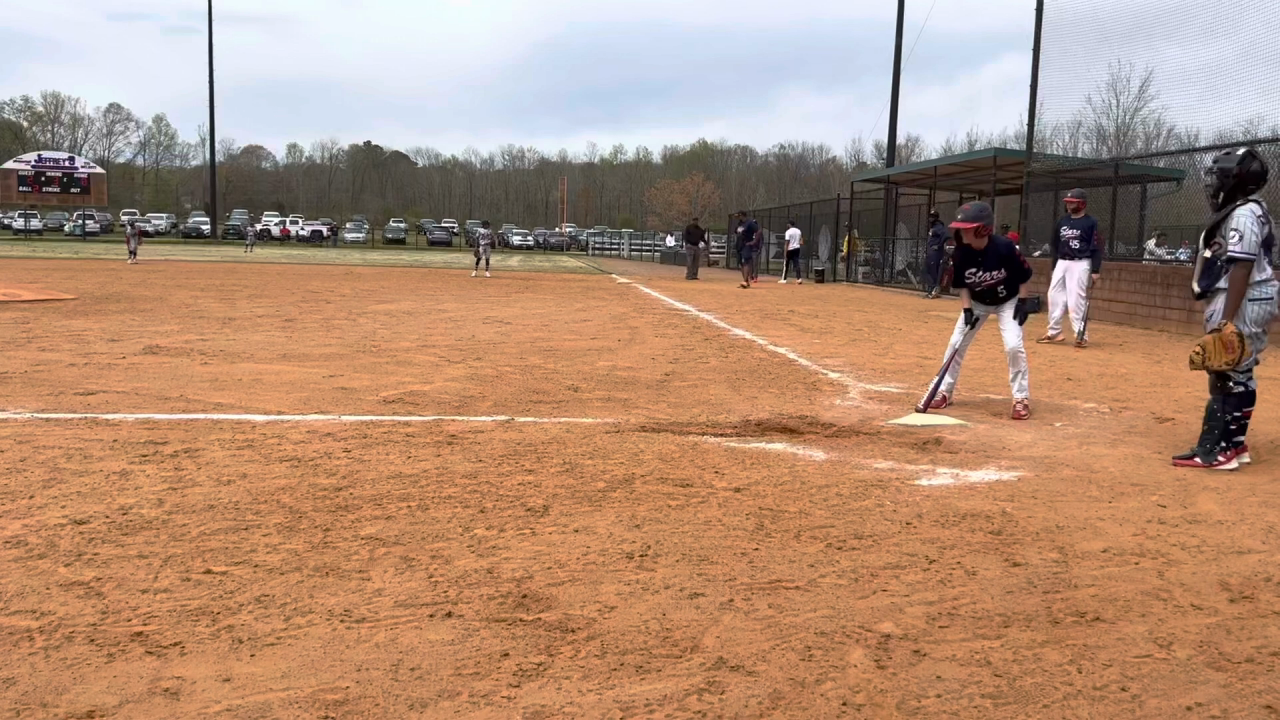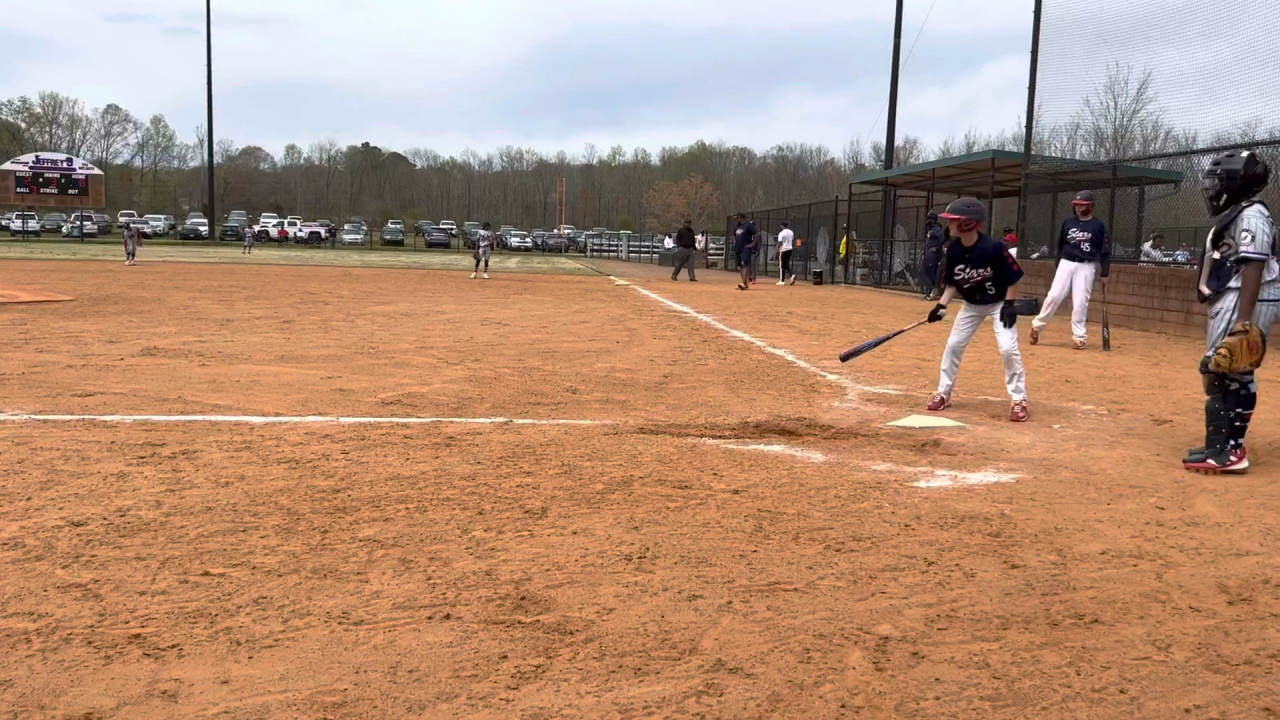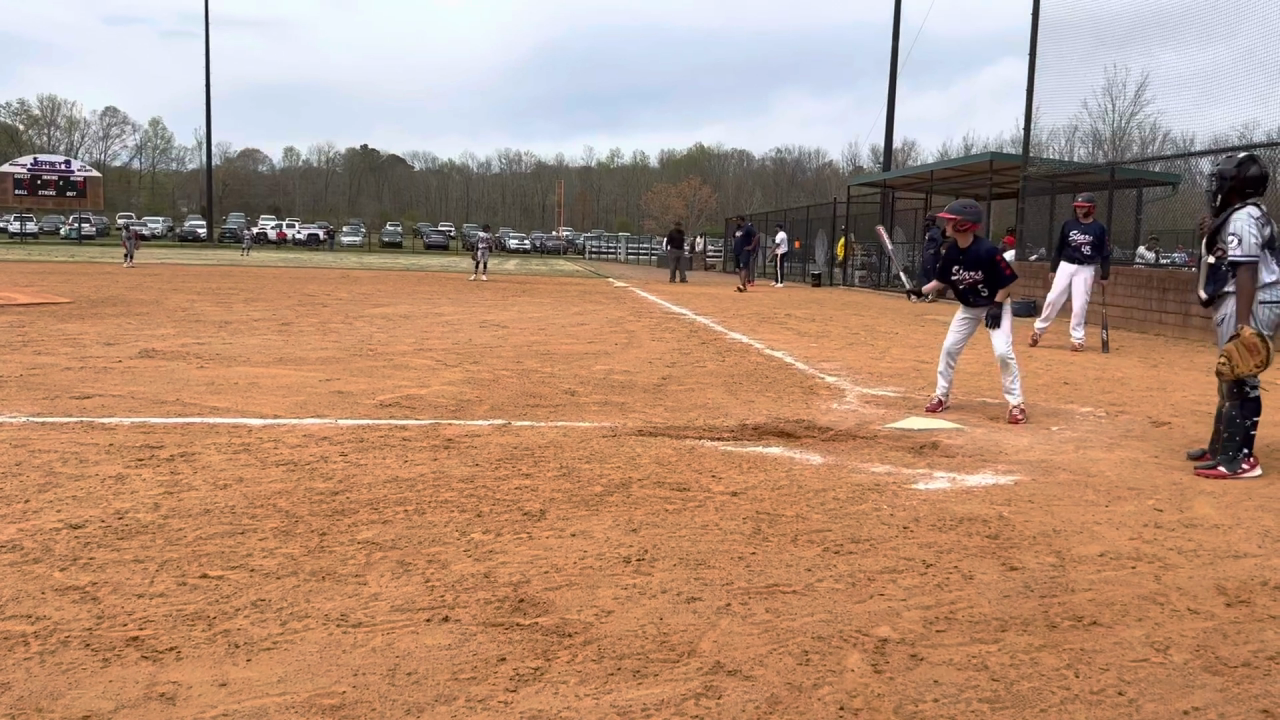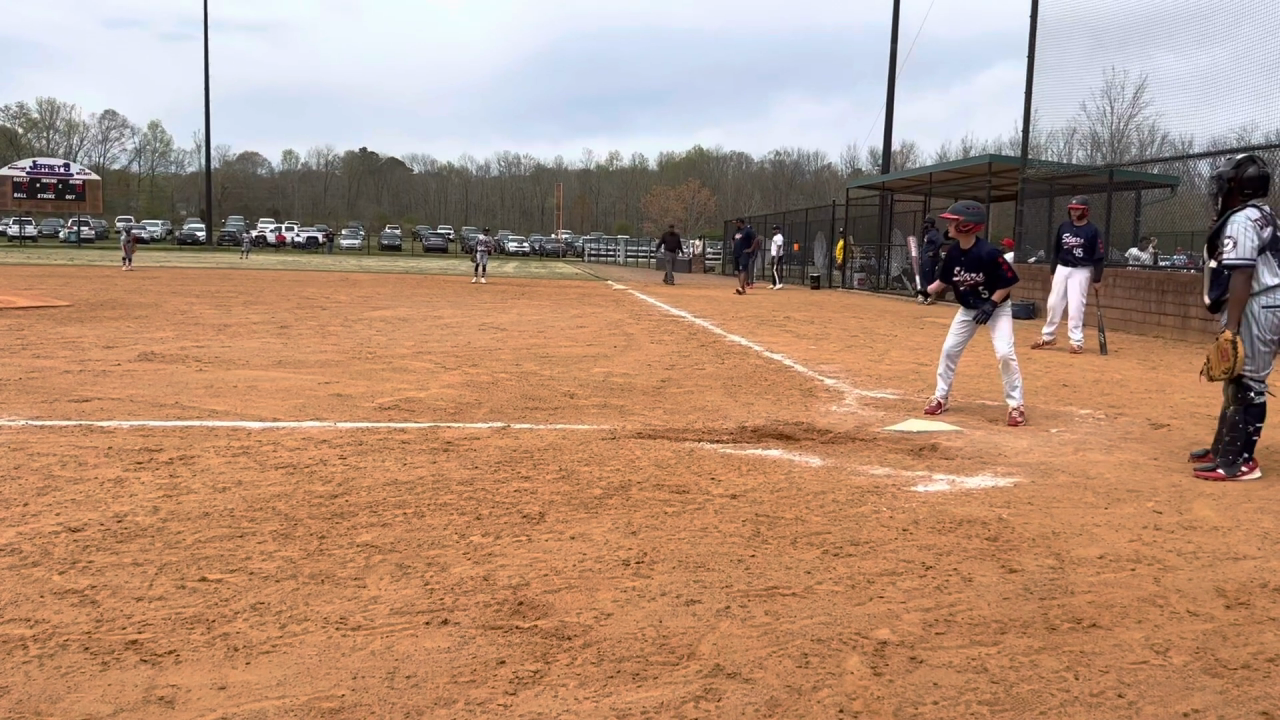
dt=0.3s
person 1, frame 1
left shoulder: (1242, 215)
left elbow: (1242, 268)
left wrist: (1226, 319)
left hip: (1241, 303)
left knee: (1226, 375)
right knee: (1240, 374)
left ankle: (1216, 450)
right ankle: (1234, 443)
person 1, frame 2
left shoulder: (1251, 216)
right shoulder: (1238, 214)
left elbow: (1254, 268)
left wrist: (1244, 319)
right wrist: (1226, 306)
left hip: (1243, 303)
right hip: (1234, 302)
left knee: (1219, 371)
right knee: (1238, 375)
left ankle: (1225, 451)
right ankle: (1228, 444)
person 1, frame 3
left shoulder: (1241, 218)
right shoulder: (1250, 215)
left elbow: (1247, 272)
left wrist: (1243, 322)
right wrist: (1213, 234)
left hip: (1246, 306)
right hip: (1245, 305)
left knee: (1239, 380)
right knee: (1234, 378)
left ankle: (1239, 458)
right ankle: (1222, 447)
person 1, frame 4
left shoulder: (1240, 221)
left elbow: (1242, 275)
left wrist: (1230, 326)
left knee: (1247, 384)
right knee: (1238, 380)
left ankle: (1239, 461)
right ankle: (1225, 448)
person 2, frame 1
left shoulder: (1004, 247)
right shoulder: (960, 252)
left elbow: (1024, 276)
right elbow: (962, 285)
left wrist: (1022, 302)
right wrist: (967, 310)
left hip: (1007, 303)
right hip: (977, 304)
left knee: (1014, 346)
right knee: (956, 344)
left ankle: (1021, 398)
right ankle: (945, 391)
person 2, frame 2
left shoulder: (993, 247)
right shoulder: (953, 250)
left elbow: (1013, 277)
right elbow: (952, 283)
left wrist: (1009, 304)
right wrist: (942, 304)
left hip: (999, 303)
right hip: (971, 305)
left knee: (1008, 348)
right knee: (953, 345)
left ankle: (1019, 400)
right ankle: (943, 393)
person 2, frame 3
left shoulder: (987, 250)
right shoulder: (951, 251)
left elbow: (1007, 280)
right elbow: (943, 279)
left wrist: (996, 306)
right wrist: (921, 291)
left hip: (994, 306)
right hip: (967, 308)
left knee: (1003, 352)
right knee: (949, 348)
left ankle: (1016, 403)
right ankle: (941, 395)
person 2, frame 4
left shoulder: (988, 253)
right shoulder: (953, 252)
left elbow: (1008, 281)
right elbow: (945, 280)
left wrist: (991, 304)
right wrist: (927, 291)
left hip: (997, 308)
right hip: (967, 309)
left knee: (1005, 353)
right knee: (949, 349)
left ankle: (1016, 405)
right ankle: (941, 397)
